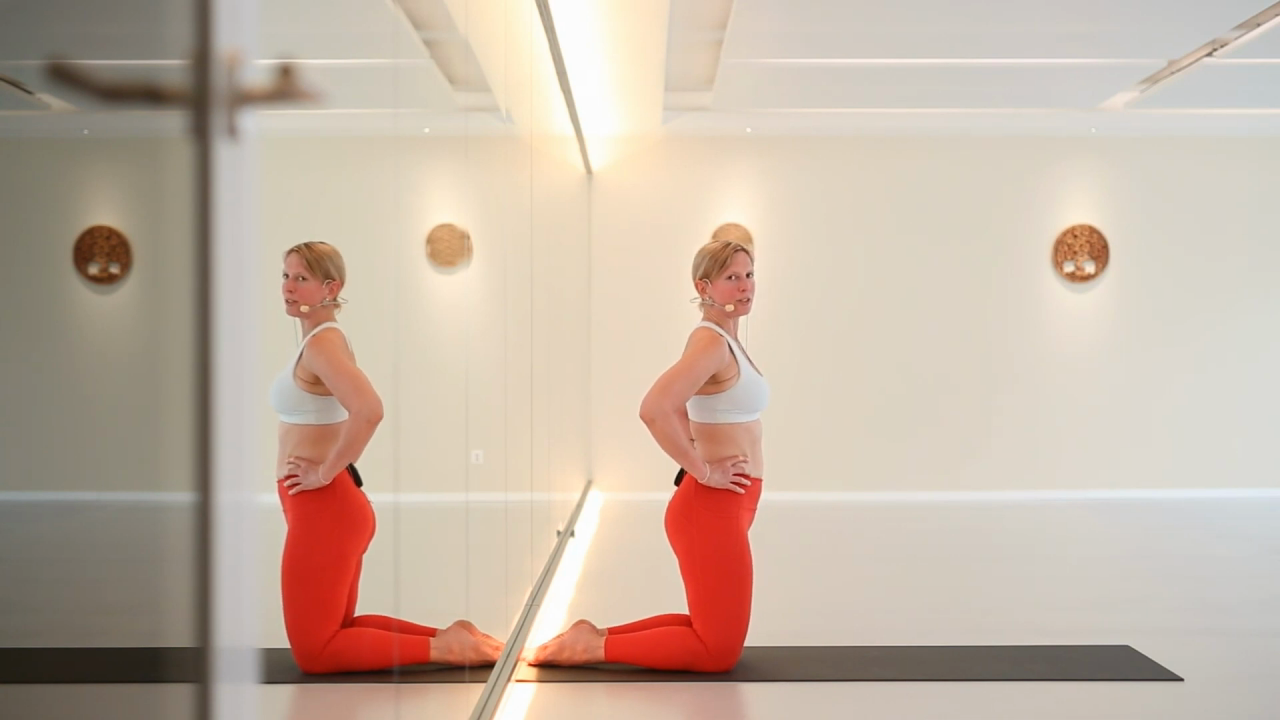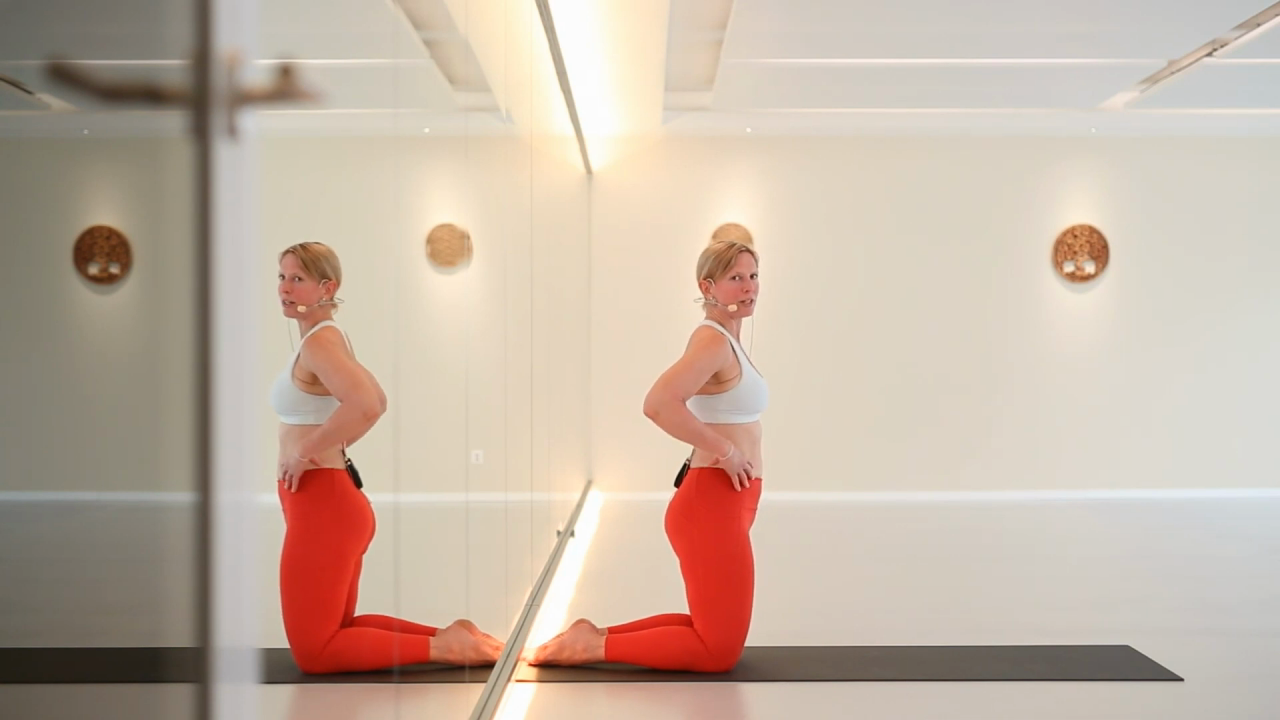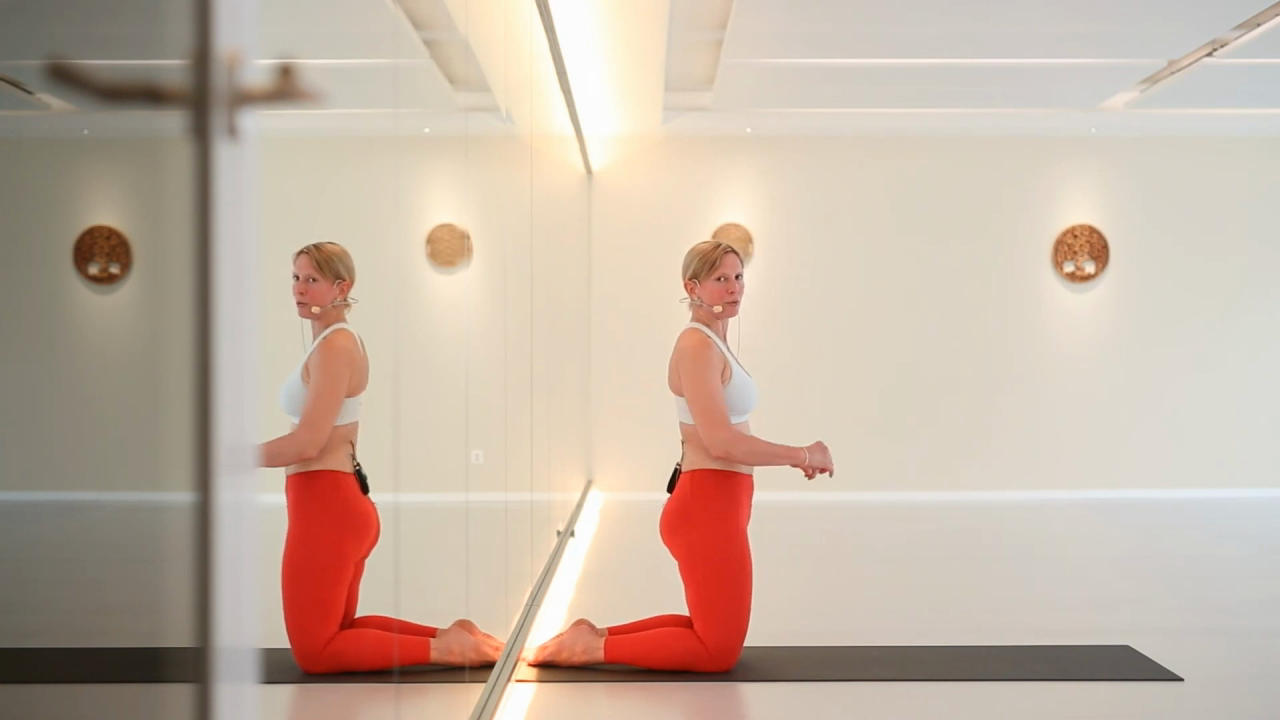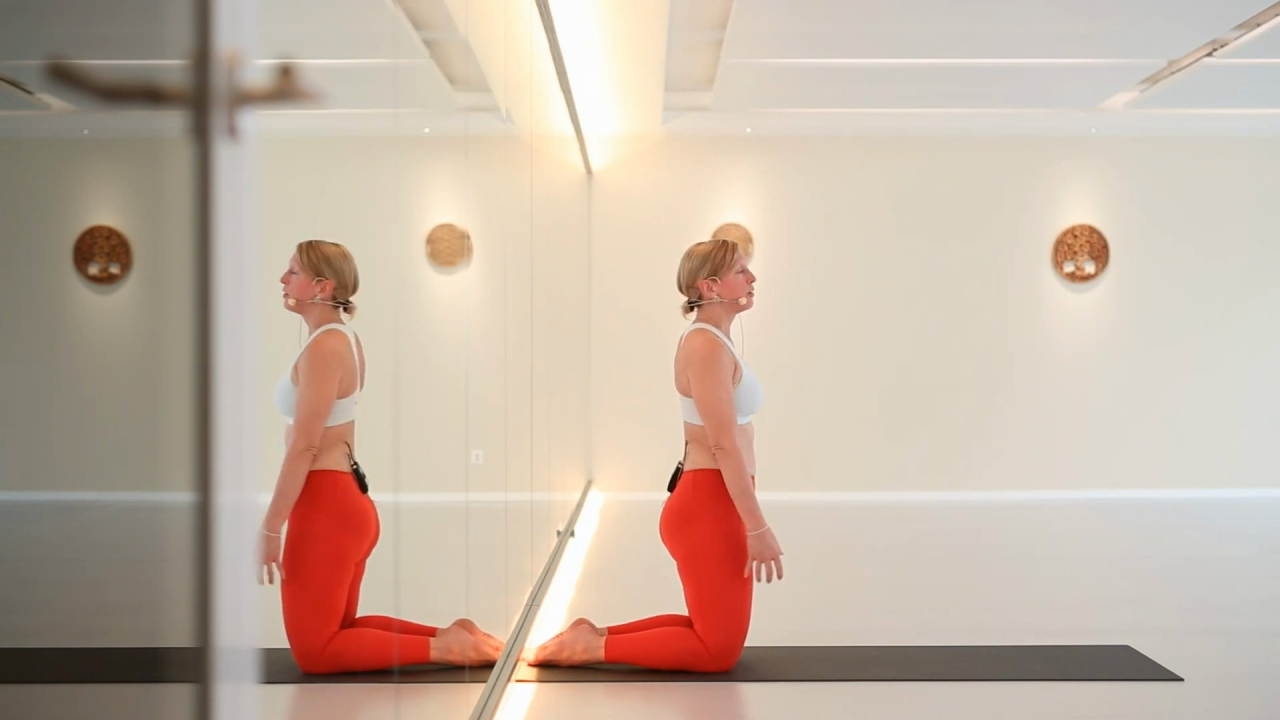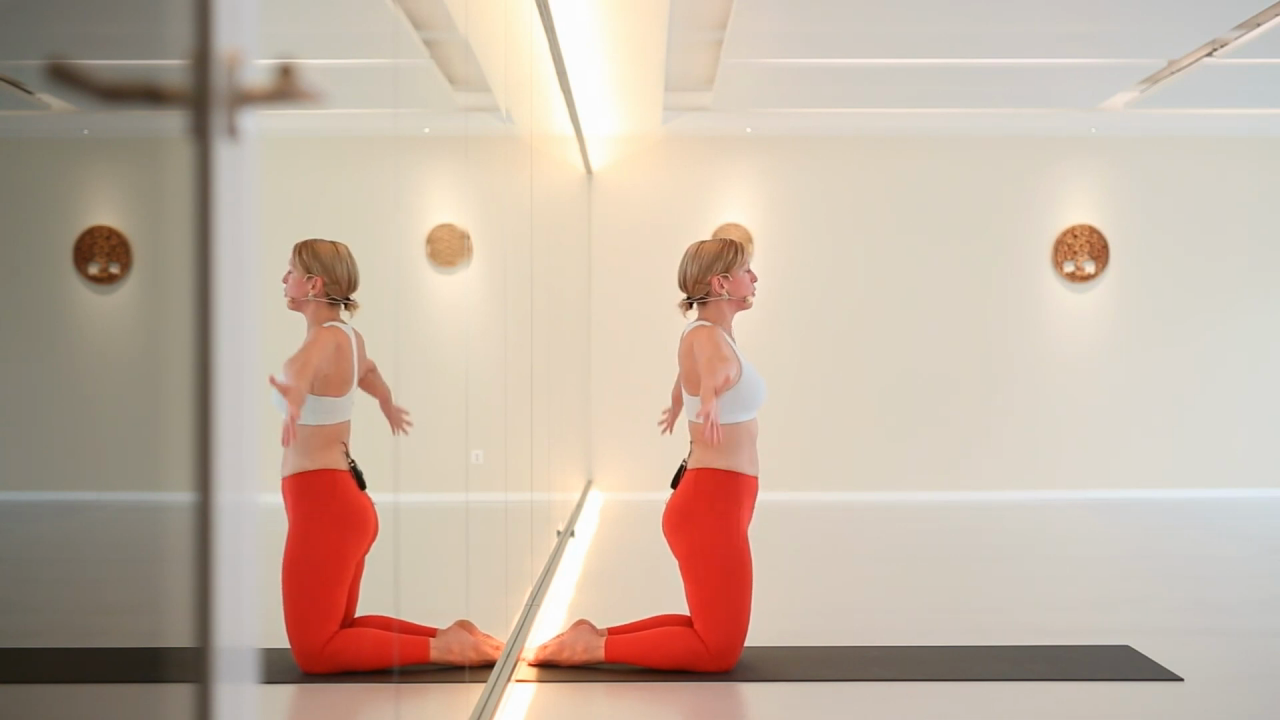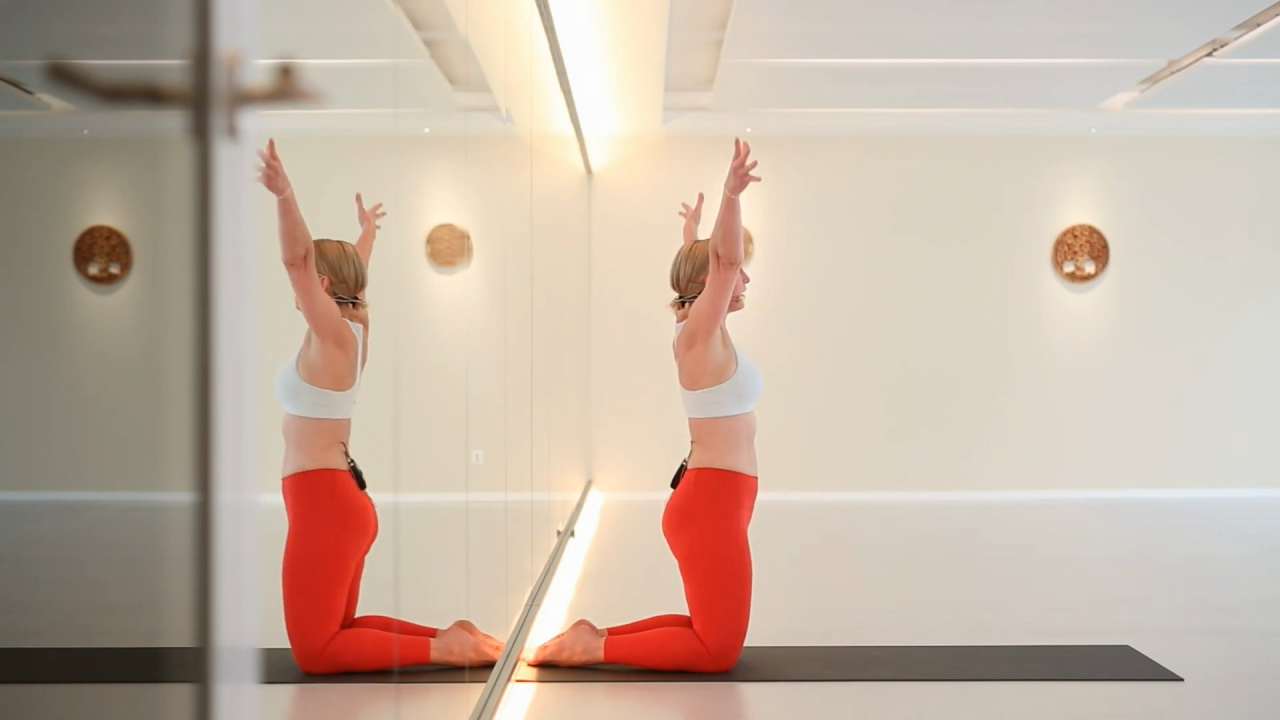
dt=0.5s
person 1, frame 1
left shoulder: (321, 343)
right shoulder: (328, 340)
left elbow: (369, 410)
right elbow: (359, 410)
left wrist: (326, 473)
left hip: (321, 508)
right hip: (331, 506)
left knee: (314, 650)
right knee: (334, 628)
left ankle: (441, 649)
right ankle: (447, 637)
person 1, frame 2
left shoulder: (318, 343)
right shoulder: (329, 339)
left elbow: (367, 405)
right elbow: (374, 400)
left wrist: (304, 449)
left hip: (320, 505)
right hip: (334, 501)
left knee: (315, 651)
right knee: (334, 627)
left ankle: (441, 648)
right ankle: (446, 635)
person 1, frame 3
left shoulder: (333, 347)
right shoulder: (342, 342)
left elbow: (307, 443)
right wrist: (257, 456)
left hip: (326, 507)
right hip: (342, 502)
left knee: (315, 651)
right knee: (336, 629)
left ankle: (443, 649)
right ankle: (448, 636)
person 1, frame 4
left shoulder: (322, 348)
right shoulder: (343, 340)
left elbow: (304, 445)
left wrist: (271, 527)
left hip: (325, 509)
right hip: (346, 503)
left knee: (315, 651)
right knee: (336, 629)
left ankle: (442, 648)
right ankle: (447, 635)
person 1, frame 5
left shoulder: (324, 339)
right shoulder: (345, 336)
left elbow: (305, 365)
right elbow: (371, 376)
left wrist: (294, 394)
right wrist: (389, 406)
left hip: (322, 505)
right hip: (341, 501)
left knee: (315, 651)
right knee: (334, 630)
left ankle: (441, 648)
right ankle: (448, 637)
person 1, frame 6
left shoulder: (332, 336)
right shoulder: (354, 329)
left elbow: (295, 258)
right elbow: (356, 268)
left wrist: (285, 194)
right wrist: (366, 230)
left hip: (323, 509)
right hip: (339, 502)
left knee: (316, 651)
right knee: (336, 630)
left ankle: (442, 649)
right ankle: (447, 636)
person 2, frame 1
left shoulder: (721, 341)
right shoulder: (711, 344)
left elbow: (680, 410)
right elbow: (653, 410)
right wrist: (702, 472)
left hip: (719, 509)
right hip: (712, 510)
left knee: (711, 632)
right knee: (718, 650)
left ankle: (597, 636)
right ankle: (592, 648)
person 2, frame 2
left shoulder: (724, 341)
right shoulder: (713, 342)
left elbow: (679, 407)
right elbow: (658, 404)
right wrist: (723, 449)
left hip: (719, 506)
right hip: (714, 508)
left knee: (711, 632)
right knee: (718, 651)
left ankle: (597, 634)
right ankle: (594, 648)
person 2, frame 3
left shoulder: (711, 344)
right shoulder: (698, 347)
right elbow: (722, 443)
left wrist: (793, 456)
right wrist: (801, 456)
left hip: (711, 506)
right hip: (707, 510)
left knee: (712, 634)
right knee: (719, 651)
left ankle: (597, 635)
right ankle: (593, 649)
person 2, frame 4
left shoulder: (709, 341)
right shoulder: (708, 347)
right elbow: (725, 446)
left wrist: (743, 517)
right wrist: (759, 529)
left hip: (709, 506)
right hip: (707, 511)
left knee: (711, 632)
right knee: (719, 651)
left ankle: (596, 634)
right ankle: (595, 648)
person 2, frame 5
left shoulder: (705, 335)
right shoulder: (705, 337)
right elbow: (714, 370)
left wrist: (676, 404)
right wrist: (712, 391)
left hip: (712, 504)
right hip: (712, 507)
left knee: (713, 635)
right knee: (718, 651)
left ankle: (594, 637)
right ankle: (593, 647)
person 2, frame 6
left shoulder: (700, 334)
right shoulder: (701, 335)
left elbow: (713, 264)
right elbow: (724, 259)
left wrist: (695, 227)
right wrist: (730, 196)
left hip: (711, 504)
right hip: (711, 509)
left knee: (712, 634)
right knee: (717, 651)
left ankle: (596, 636)
right ankle: (591, 649)
